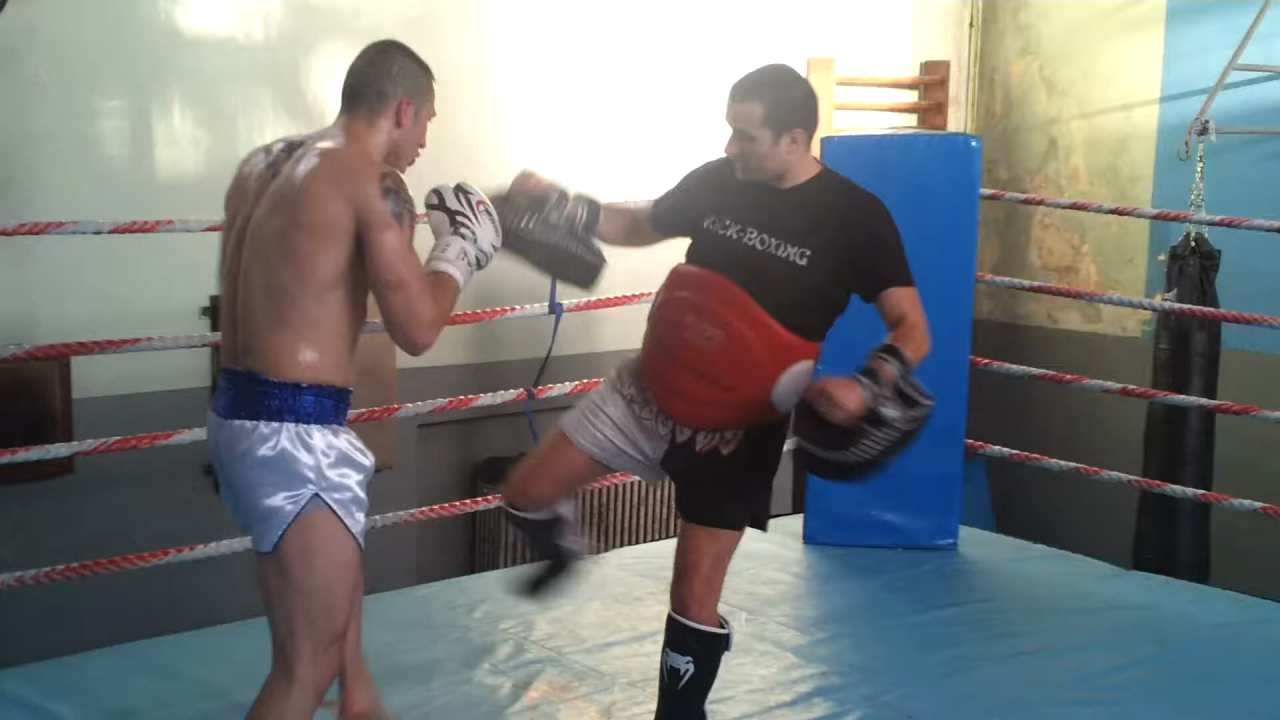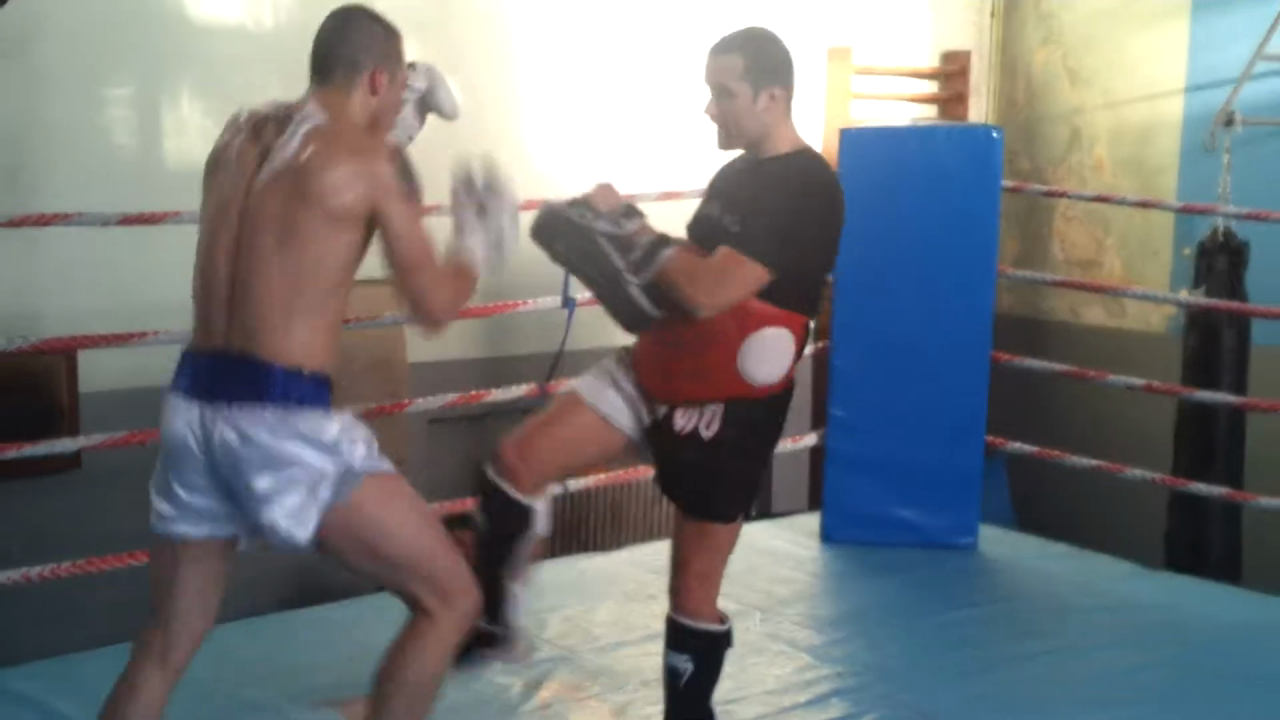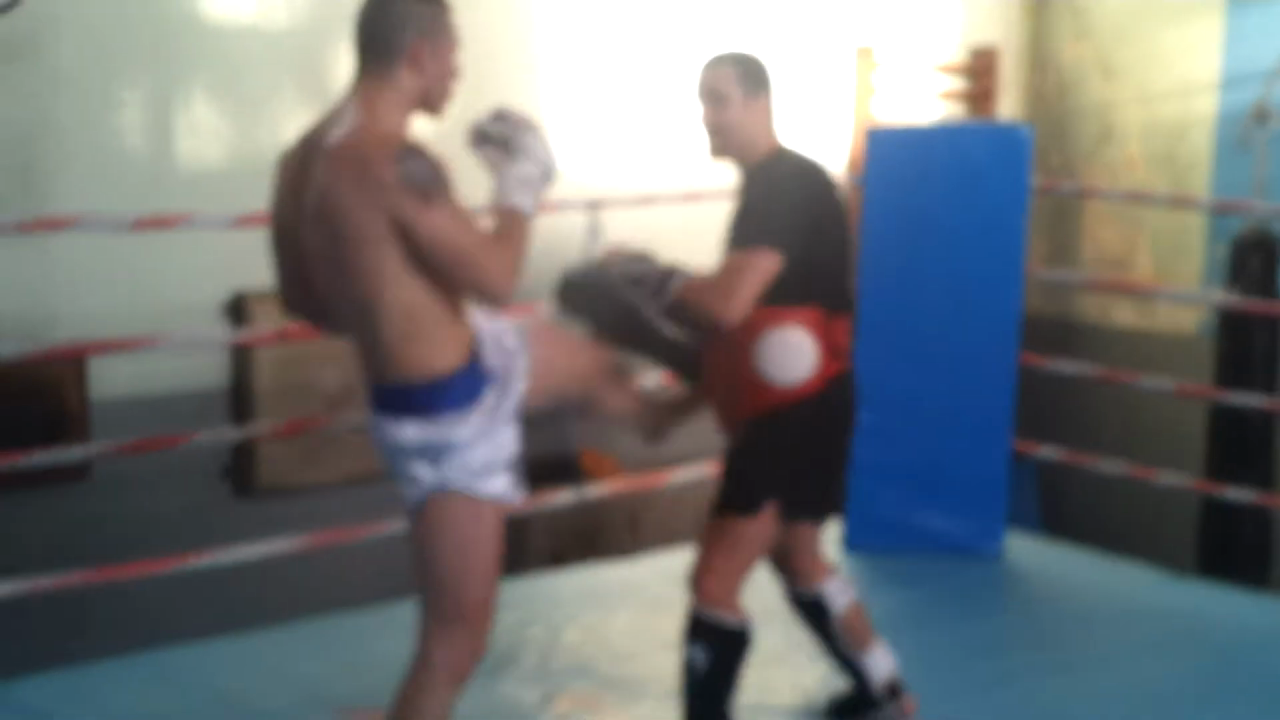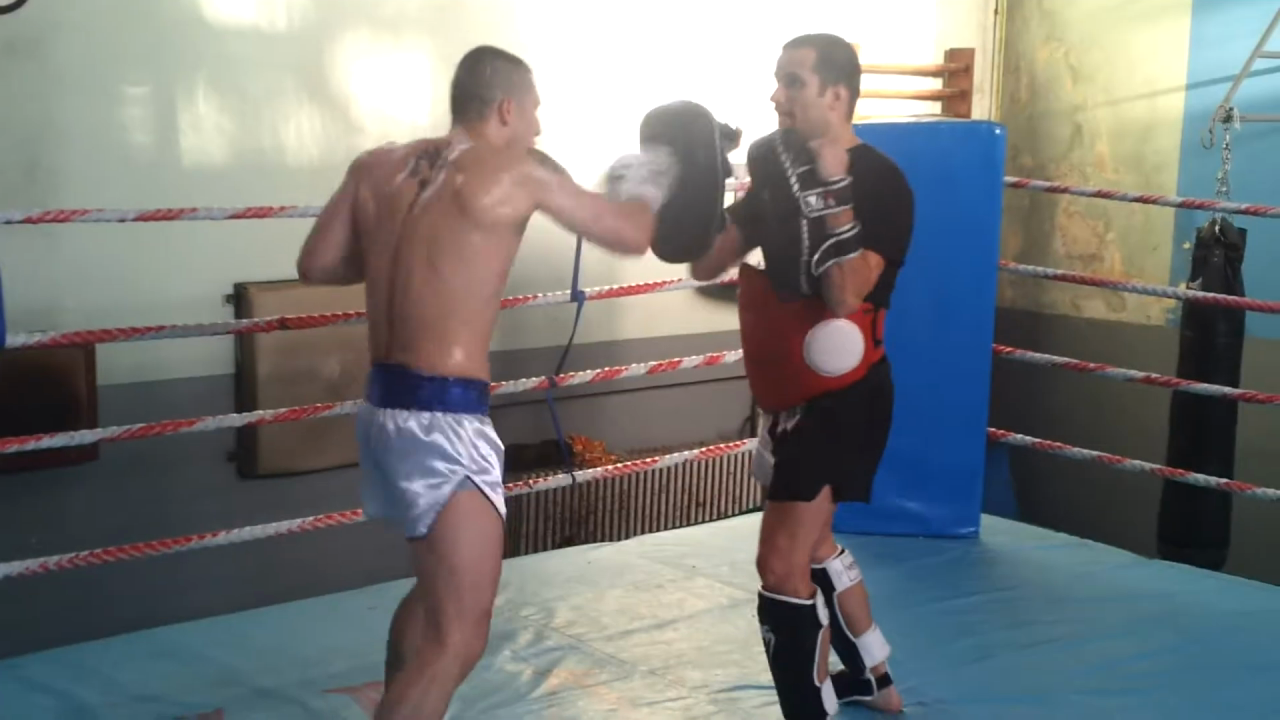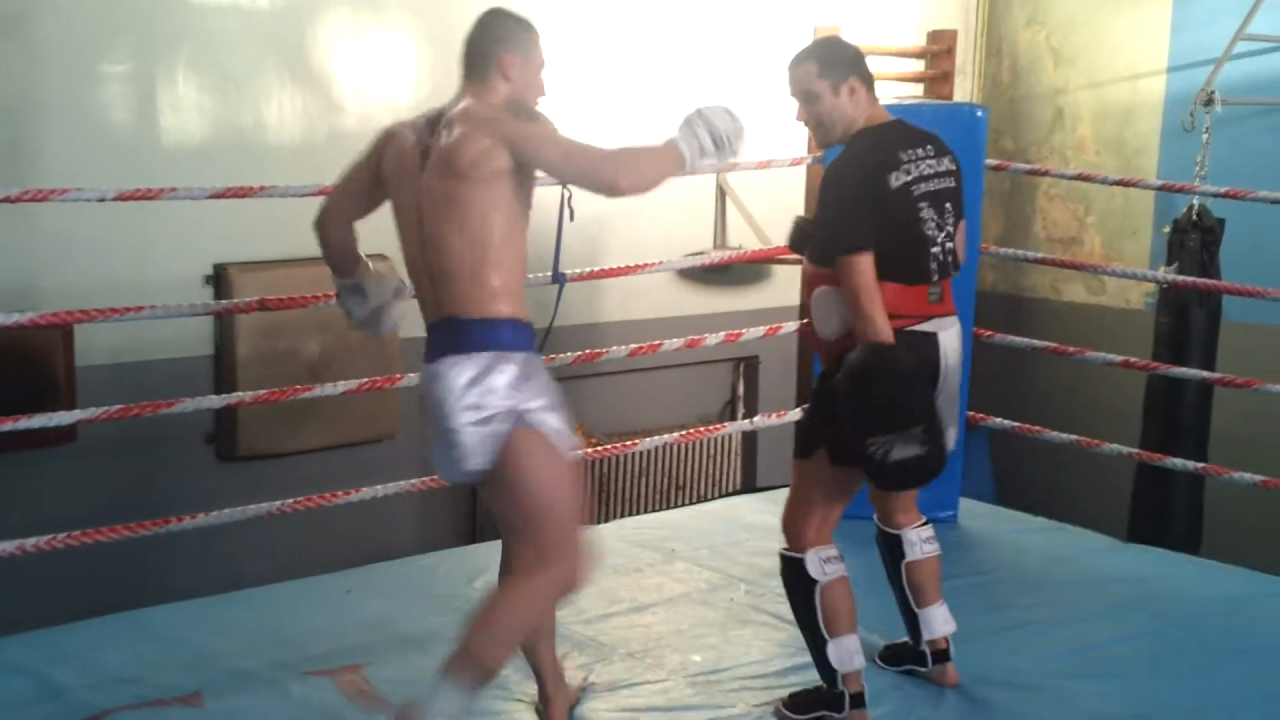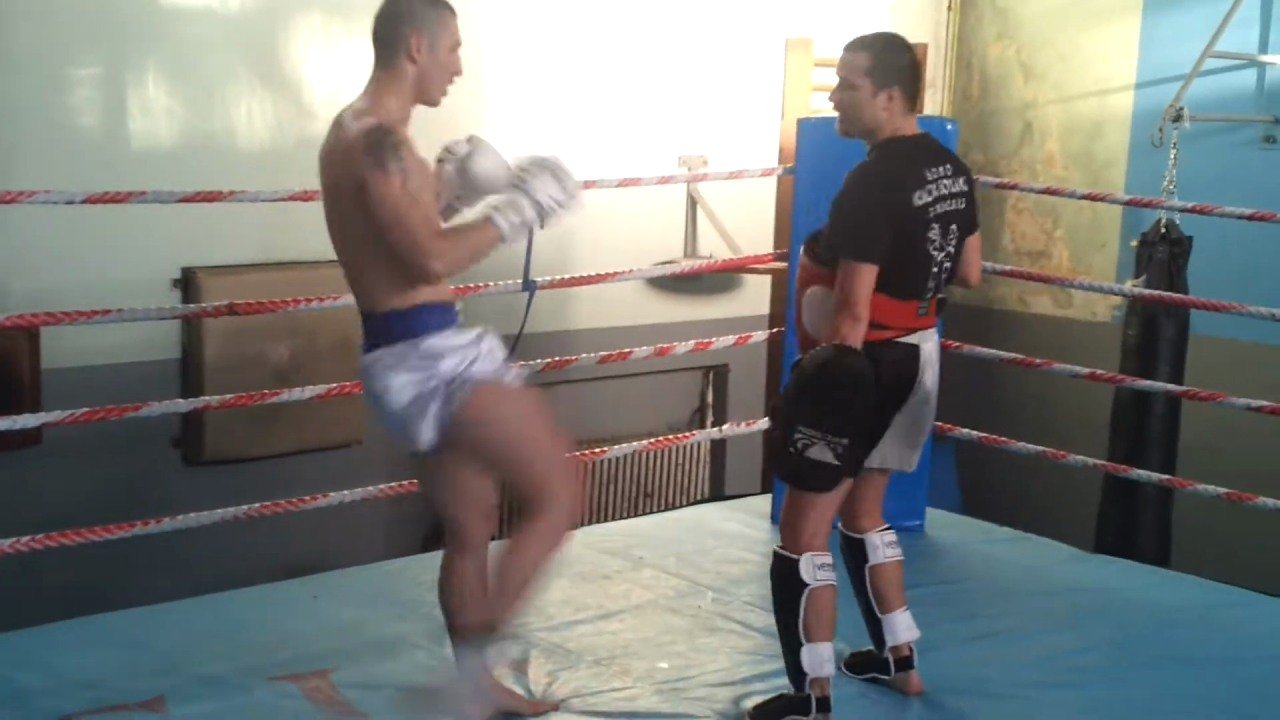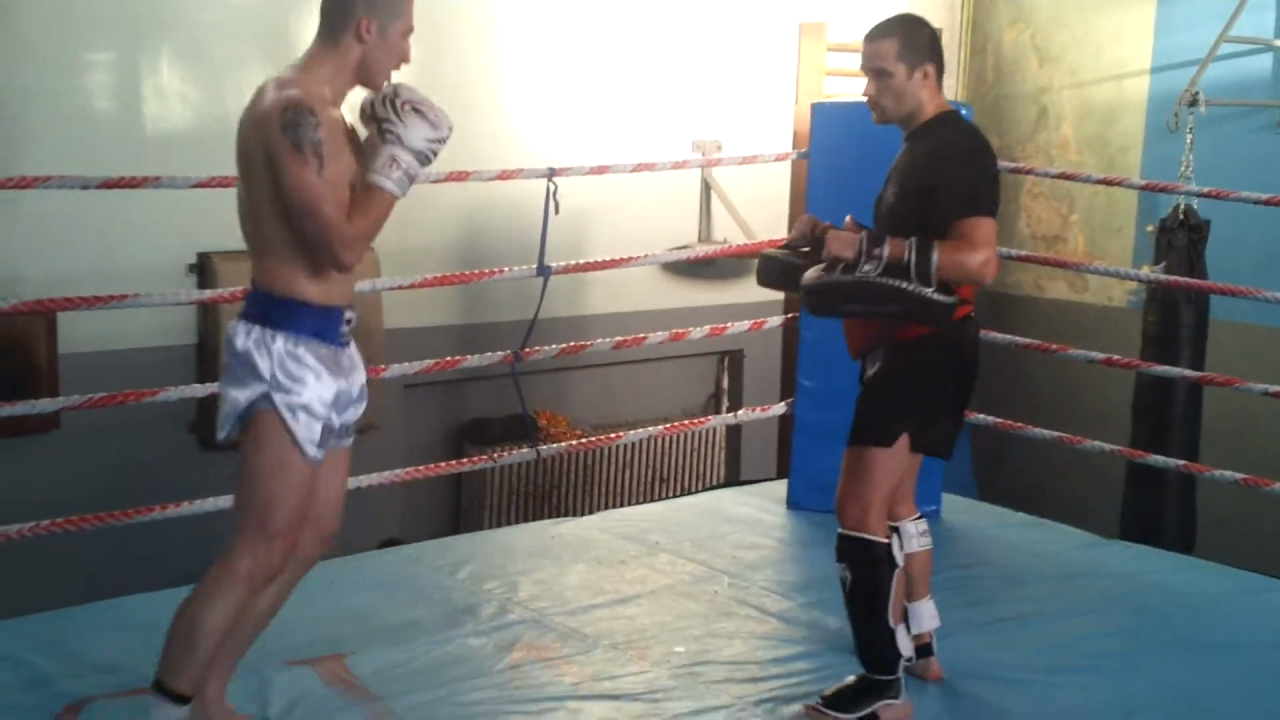
dt=0.5s
person 1, frame 1
left shoulder: (258, 165)
right shoulder: (373, 184)
right elbow: (416, 330)
right wrist: (463, 246)
left hip: (237, 413)
right hip: (292, 431)
left knee: (328, 600)
right knee: (310, 663)
person 1, frame 2
left shoulder: (239, 135)
right shoulder: (374, 162)
right elbow: (434, 306)
left wrist: (395, 122)
right wrist: (480, 241)
left hip: (196, 407)
right hip: (284, 425)
left knee: (170, 643)
right knee: (451, 600)
person 1, frame 3
left shoulder: (303, 159)
right shoulder: (391, 161)
left elbow: (300, 295)
right elbow: (496, 281)
right wrist: (519, 178)
right hip: (438, 417)
left knee: (587, 358)
right knee: (455, 644)
left ankle: (648, 411)
person 1, frame 4
left shoulder: (378, 166)
right shoulder: (516, 168)
left elbow: (315, 265)
right elbow: (631, 236)
right wrist: (639, 181)
left hip: (386, 407)
right hip: (441, 419)
left knee: (440, 592)
right knee: (457, 634)
person 1, frame 5
left shoulder: (400, 139)
right shoulder: (502, 125)
left elbow: (331, 221)
right elbow: (612, 175)
left wrist: (359, 290)
right wrist: (696, 141)
left hip: (452, 364)
right hip: (493, 368)
left knee: (530, 540)
right knee: (552, 565)
person 1, frame 6
left shoulder: (357, 134)
right shoulder: (379, 136)
right elbow: (430, 259)
left wrist: (455, 182)
right wrist: (519, 207)
left hip: (408, 354)
right hip: (428, 349)
left knee: (471, 532)
right knee: (558, 497)
person 1, frame 7
left shoulder: (310, 111)
right shoulder: (294, 115)
right elbow: (344, 247)
left wrist: (377, 152)
right wrist: (401, 158)
left hip: (322, 343)
right hip: (288, 347)
left knee: (311, 535)
right knee: (258, 552)
person 2, frame 1
left shoulder: (855, 217)
right shoulder: (717, 181)
left elbow: (914, 330)
right elbow: (641, 223)
left wrist: (863, 385)
right wrist: (564, 202)
left hip: (740, 424)
right hip: (654, 384)
left knee: (693, 598)
right knee: (525, 488)
right ankle: (561, 552)
person 2, frame 2
left shoulder: (806, 188)
right shoulder: (741, 176)
left elbow: (709, 292)
left wrist: (623, 223)
right wrist: (620, 248)
left hip: (731, 405)
right hip: (662, 363)
left knee: (692, 592)
right knee: (515, 468)
right ankle: (491, 623)
person 2, frame 3
left shoulder: (786, 183)
right shoulder: (774, 185)
left elbow: (728, 303)
left wrist: (638, 274)
left hip: (798, 411)
right hip: (786, 409)
left knee: (714, 584)
right knee: (797, 557)
person 2, frame 4
left shoulder: (879, 182)
right shoulder: (789, 167)
left elbow: (842, 296)
right elbow: (706, 263)
left wrist: (829, 191)
left hip: (841, 399)
right hip: (797, 397)
left knee: (782, 566)
right knee: (813, 544)
person 2, frame 5
left shoulder: (851, 172)
right shoulder: (933, 149)
left elbow: (858, 289)
left wrist: (887, 379)
left hip: (881, 360)
right hip: (939, 346)
left knee: (807, 525)
right knee: (899, 503)
right ankle: (934, 649)
person 2, frame 6
left shoulder: (872, 182)
right shoulder: (949, 168)
left elbow: (852, 304)
right elbow: (967, 273)
left wrist: (828, 392)
left hip: (868, 363)
right hip: (917, 358)
left knee: (803, 529)
right knee: (862, 510)
right ankle: (898, 658)
person 2, frame 7
left shoulder: (957, 148)
right shoulder: (921, 147)
left elbow: (978, 260)
left wrist: (866, 248)
right wrist: (839, 234)
left hip: (926, 351)
right hip: (903, 347)
left knee: (859, 511)
right knee: (894, 500)
right ankle: (918, 643)
